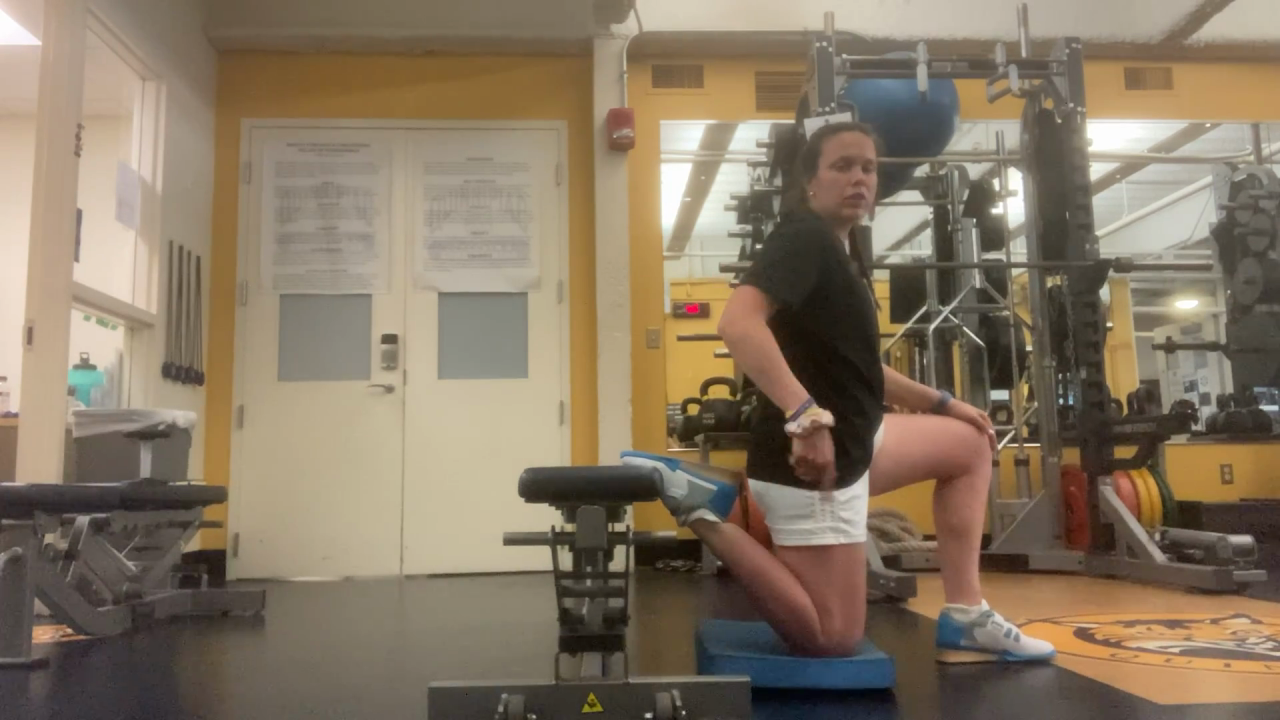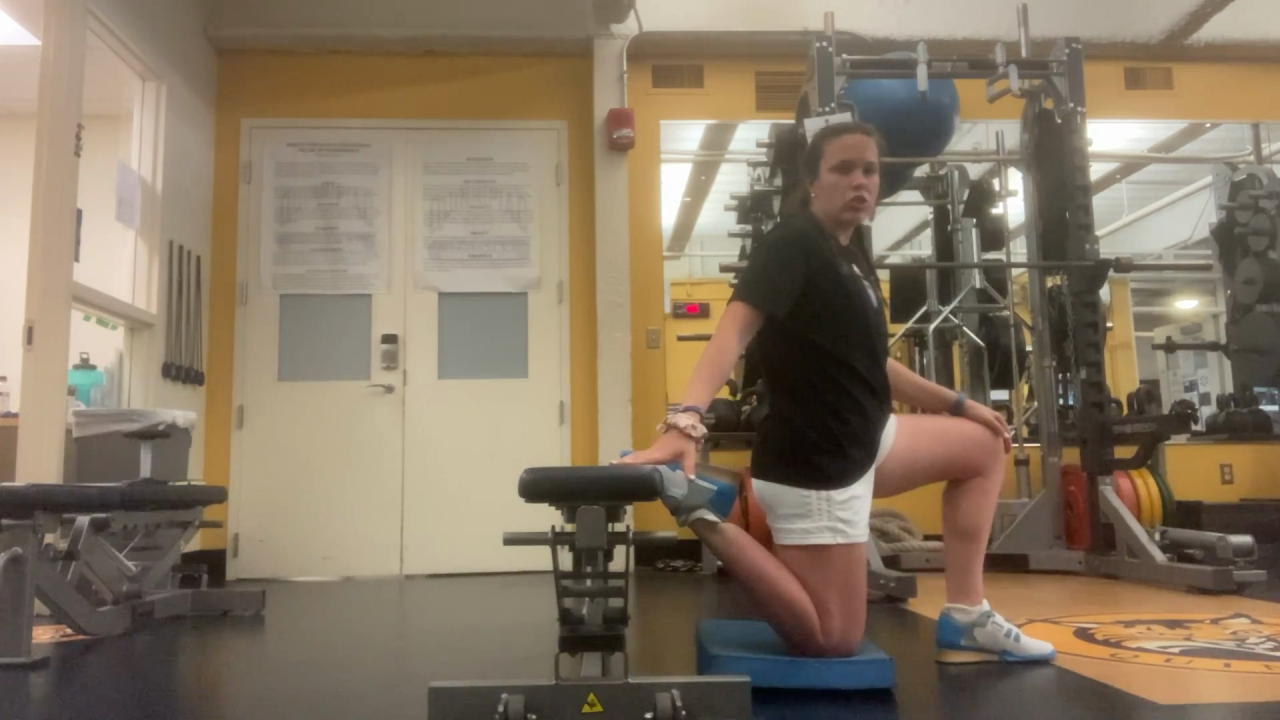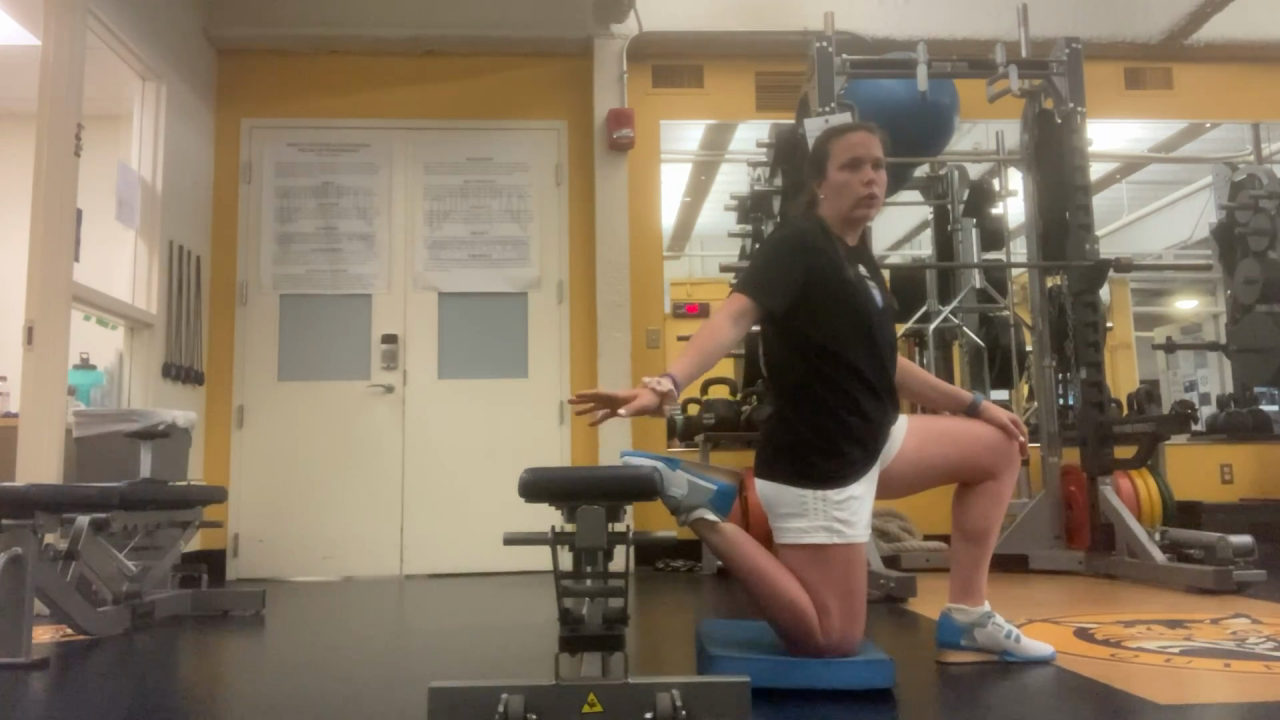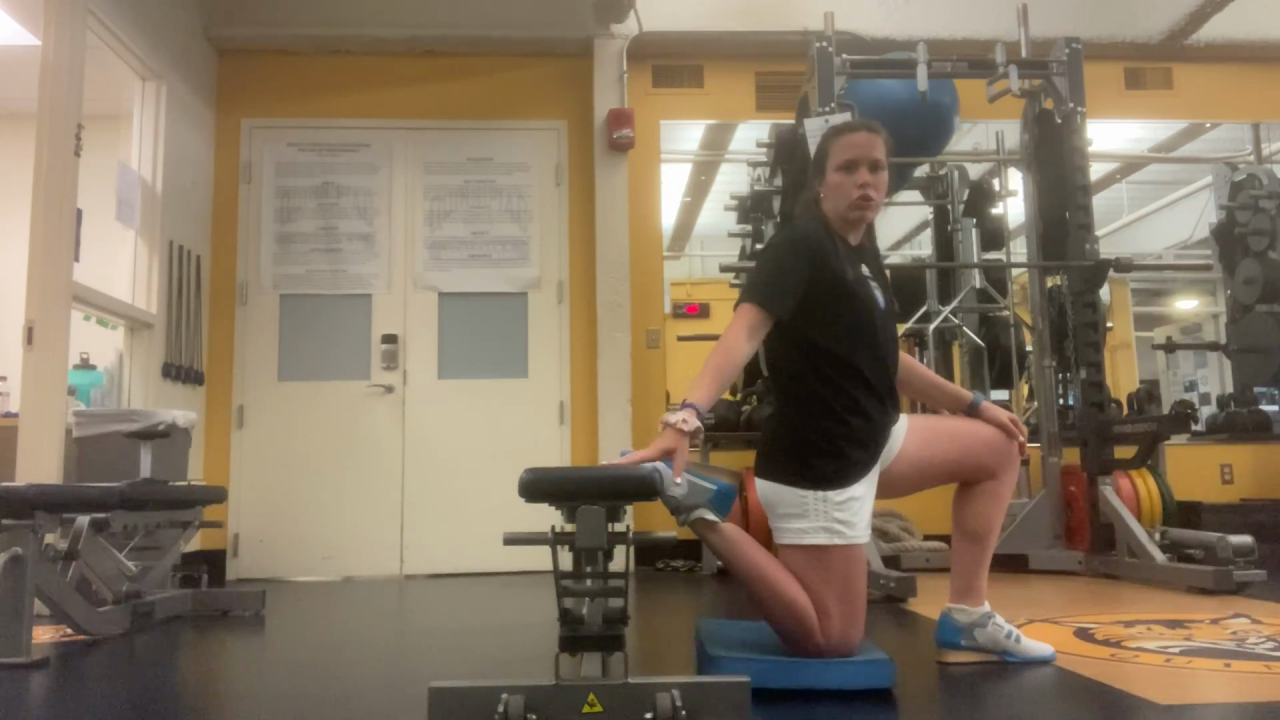
dt=0.5s
person 1, frame 1
left shoulder: (841, 251)
right shoulder: (802, 239)
right elbow: (739, 320)
left wrist: (941, 403)
right wrist: (807, 416)
left hip: (850, 440)
right hip: (807, 456)
left knee: (969, 444)
right knee: (832, 639)
left ankle: (964, 616)
right ankle: (705, 513)
person 1, frame 2
left shoulder: (851, 254)
right shoulder: (793, 244)
right elbow: (734, 328)
left wrist: (958, 403)
right wrist: (687, 420)
left hip: (860, 441)
right hip: (810, 461)
left knee: (983, 445)
right knee: (832, 640)
left ankle: (965, 617)
right ankle: (706, 518)
person 1, frame 3
left shoulder: (861, 256)
right shoulder: (797, 245)
left elbow: (882, 362)
right elbow: (733, 319)
left wrist: (972, 405)
right wrist: (664, 386)
left hip: (870, 440)
right hip: (813, 461)
left knee: (998, 447)
right knee: (830, 641)
left ankle: (965, 618)
right ankle: (704, 515)
person 1, frame 4
left shoulder: (863, 251)
right shoulder: (800, 247)
left elbow: (881, 358)
right elbow: (743, 334)
left wrist: (974, 404)
right wrist: (684, 419)
left hip: (869, 441)
right hip: (814, 462)
left knee: (998, 449)
right knee: (832, 641)
left ankle: (967, 617)
right ankle: (705, 518)
